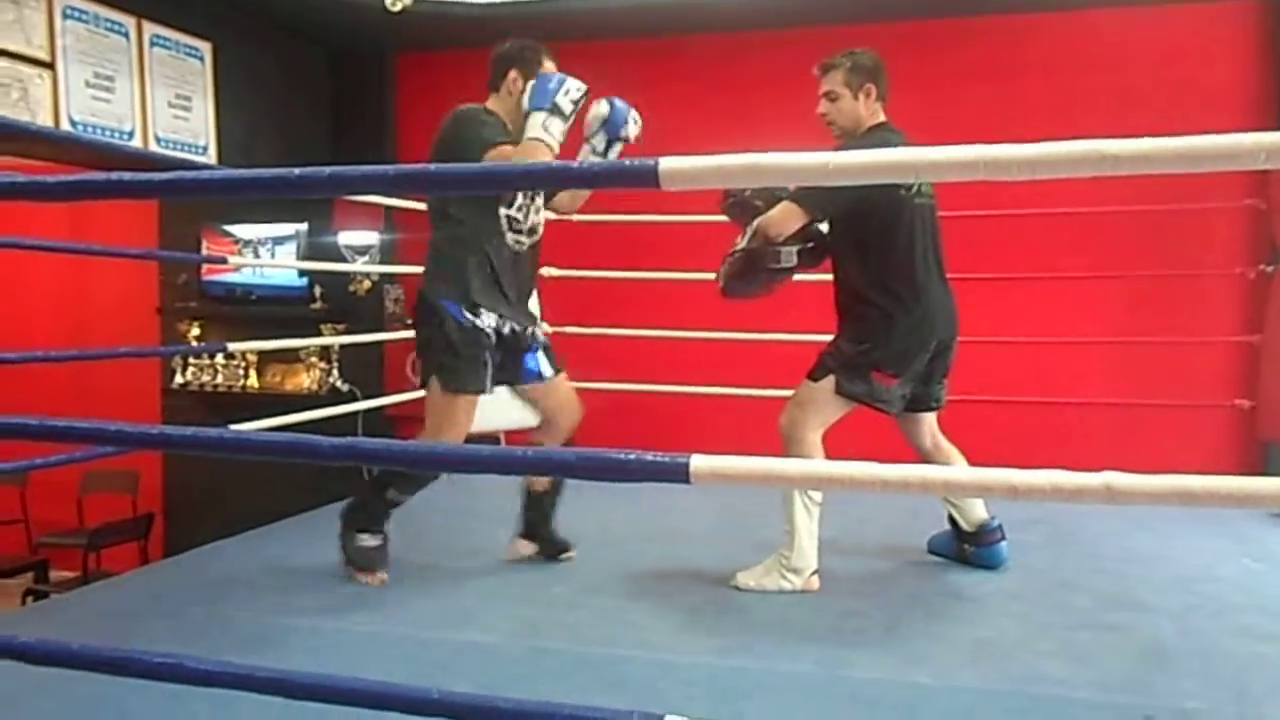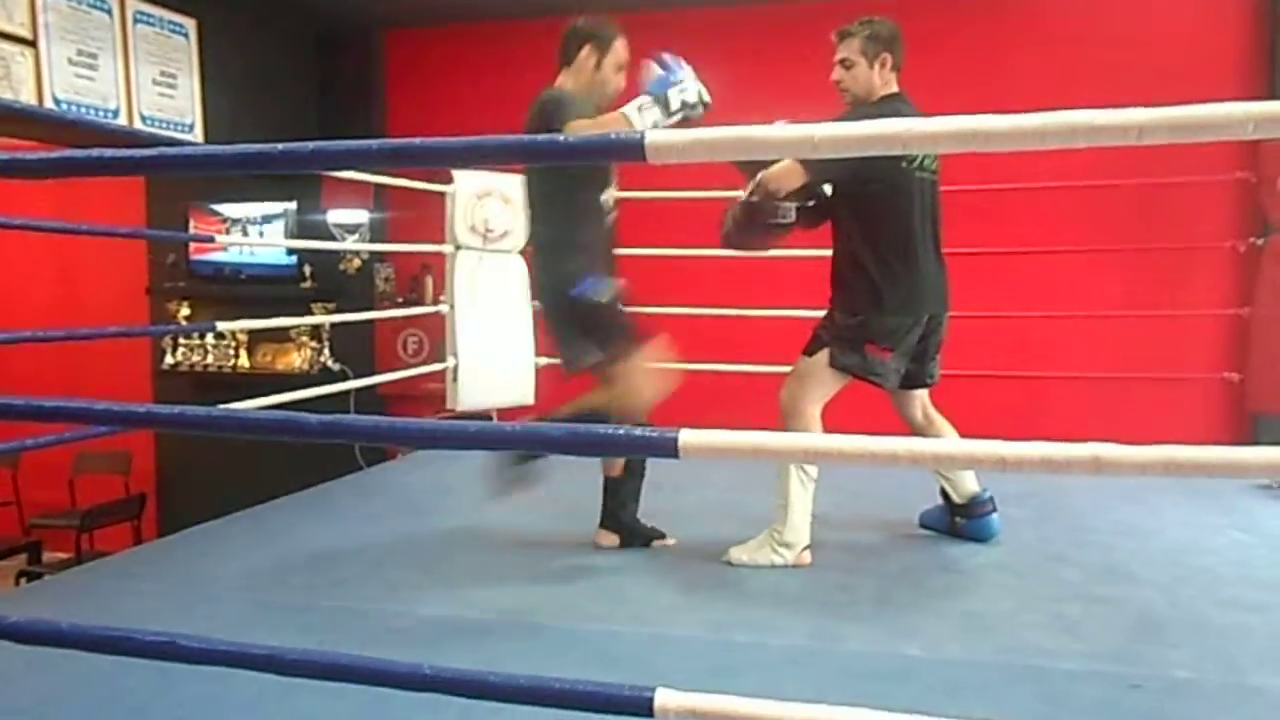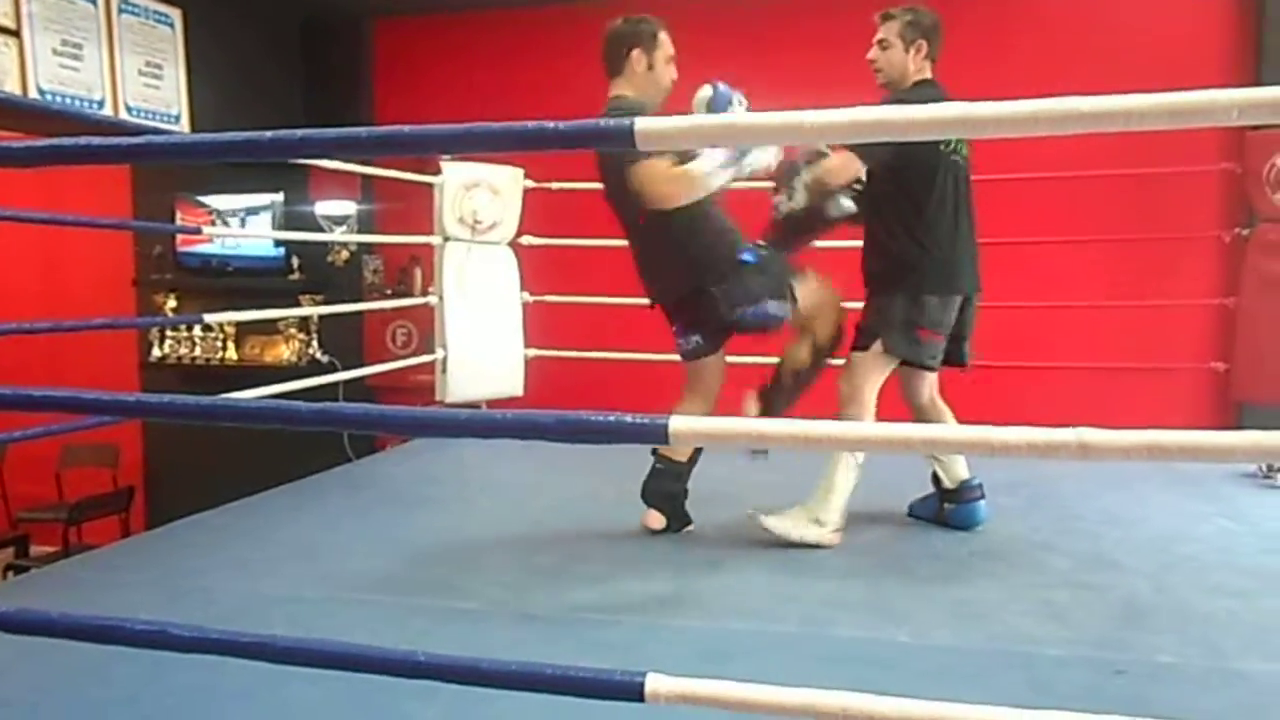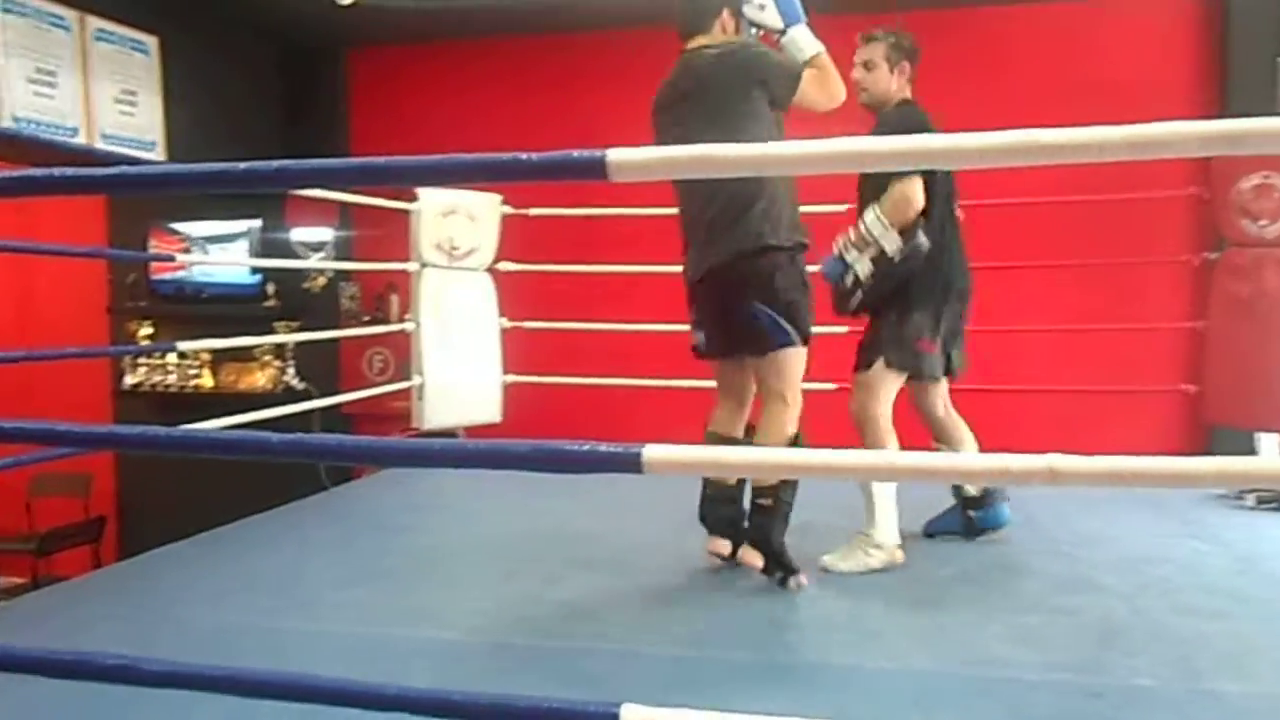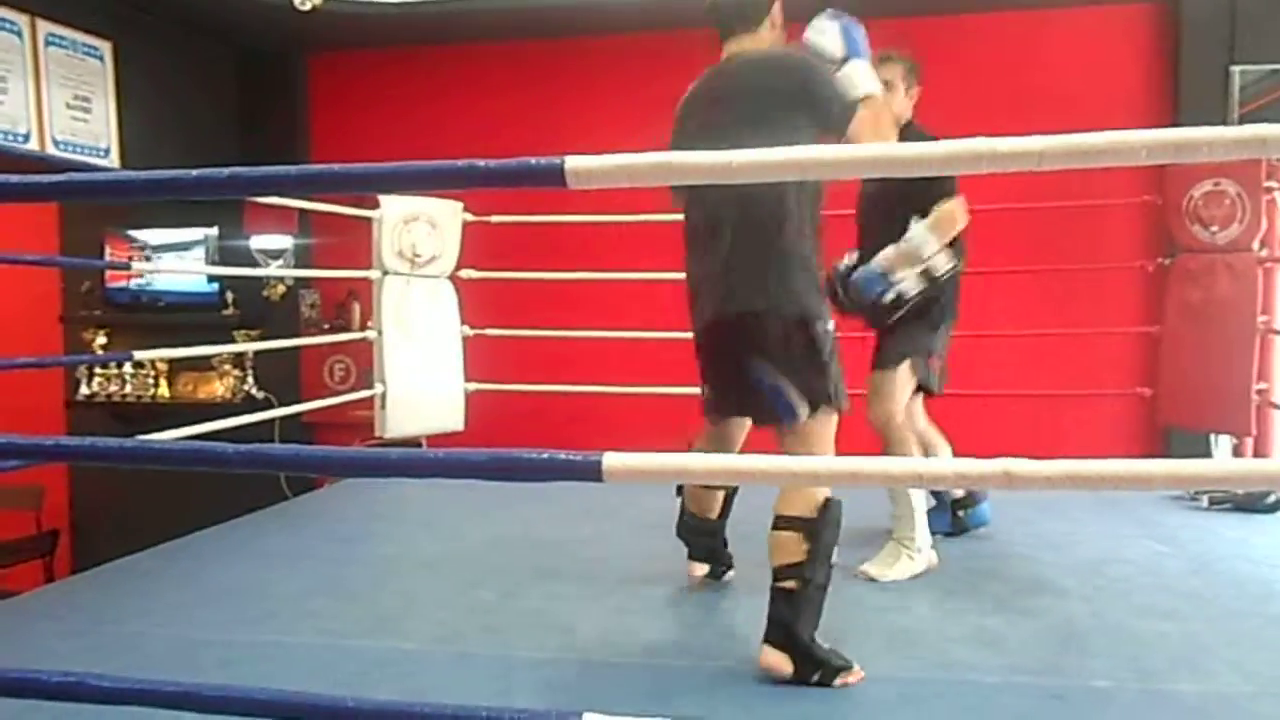
dt=0.4s
person 1, frame 1
left shoulder: (517, 137)
right shoulder: (468, 123)
left elbow: (563, 200)
left wrist: (601, 145)
right wrist: (550, 116)
left hip: (509, 308)
right hip: (462, 305)
left knee: (564, 414)
right knee: (446, 436)
left ankle: (535, 529)
right ankle: (364, 524)
person 1, frame 2
left shoulder: (576, 108)
right shoulder: (557, 104)
right elbow: (593, 138)
left wrist: (670, 100)
right wrist: (656, 103)
left hip: (583, 282)
right hip: (574, 284)
left knee: (631, 401)
right knee: (642, 391)
left ankle: (618, 522)
person 1, frame 3
left shoulder: (619, 122)
right shoulder: (632, 121)
right elbow: (667, 192)
right wrist: (735, 157)
left hip: (679, 283)
right hip: (719, 267)
left knee: (702, 390)
right knee: (823, 309)
left ankle: (662, 503)
right ankle: (772, 410)
person 1, frame 4
left shoulder: (670, 94)
right shoulder: (740, 64)
right elbow: (829, 94)
left hip: (707, 263)
right hip: (761, 250)
left knee: (733, 394)
right knee: (782, 395)
left ankle: (723, 526)
right ankle: (764, 540)
person 1, frame 5
left shoulder: (694, 102)
right shoulder: (795, 72)
right elbow: (881, 141)
right wrist: (853, 62)
left hip: (714, 300)
right hip: (781, 298)
left knee: (724, 431)
right knee: (811, 460)
left ankle: (702, 548)
right ankle: (789, 639)
person 2, frame 1
left shoulder: (860, 158)
right shoulder: (904, 154)
left elbow: (779, 225)
left wrist: (752, 234)
right wrist: (808, 240)
left hip: (888, 327)
right hip: (932, 321)
left knee: (799, 425)
right knee: (923, 432)
left ankle: (798, 566)
right ankle: (982, 535)
person 2, frame 2
left shoulder: (869, 125)
left elbow: (781, 180)
left wrist: (751, 198)
right wrist: (805, 201)
left hip: (880, 301)
right hip: (922, 296)
left knee: (799, 400)
right knee: (916, 407)
left ankle: (789, 541)
right ankle: (974, 507)
person 2, frame 3
left shoulder: (906, 110)
right shoulder: (940, 112)
left elbow: (840, 171)
left wrist: (795, 194)
right wrist: (838, 198)
left hip: (916, 280)
right hip: (949, 276)
left knee: (857, 388)
right knee: (920, 391)
left ankle: (822, 517)
right ankle: (962, 495)
person 2, frame 4
left shoulder: (897, 126)
right shoulder: (915, 126)
left elbow: (909, 199)
left wrist: (850, 254)
right wrist: (868, 260)
left hip: (919, 291)
right hip: (939, 285)
left knee: (869, 407)
right knee: (932, 402)
left ankle: (880, 539)
right ankle: (981, 502)
person 2, frame 5
left shoulder: (920, 148)
left elbow: (952, 215)
left wrist: (892, 267)
right wrist: (857, 274)
left hip: (921, 304)
right hip: (901, 304)
left knee: (886, 412)
right knee: (906, 414)
left ankle: (912, 543)
right ankle: (965, 501)
